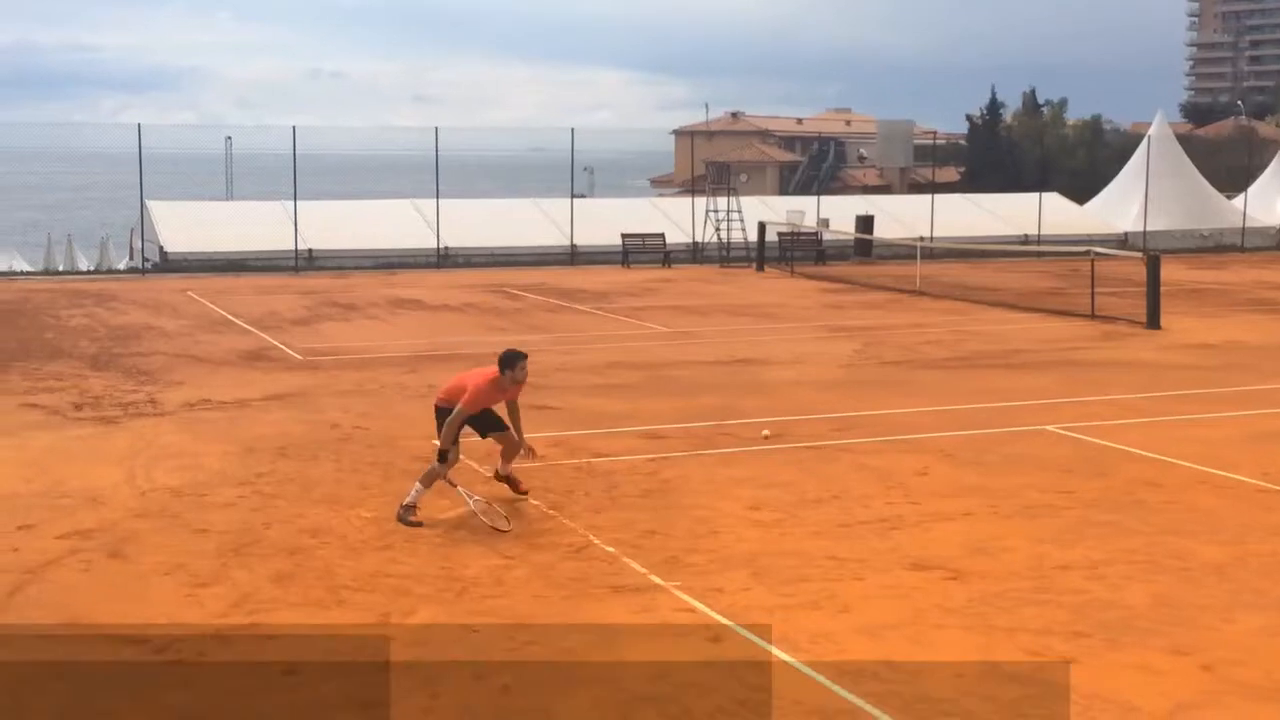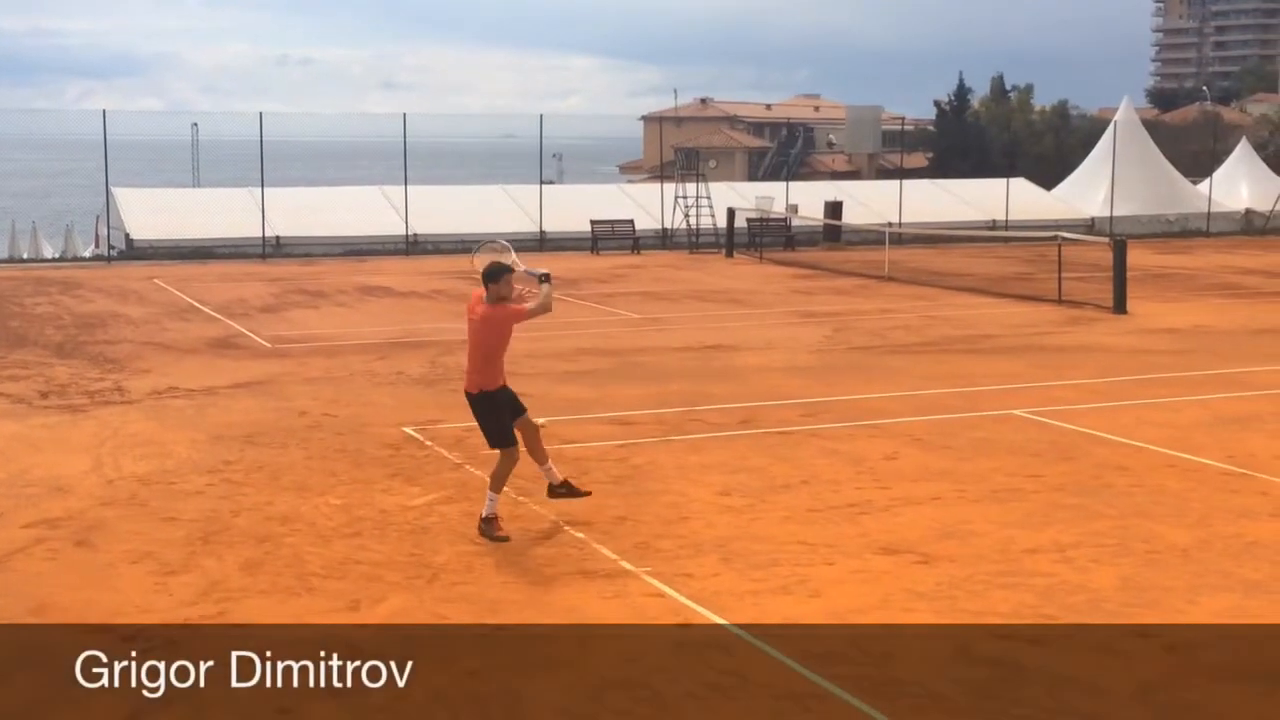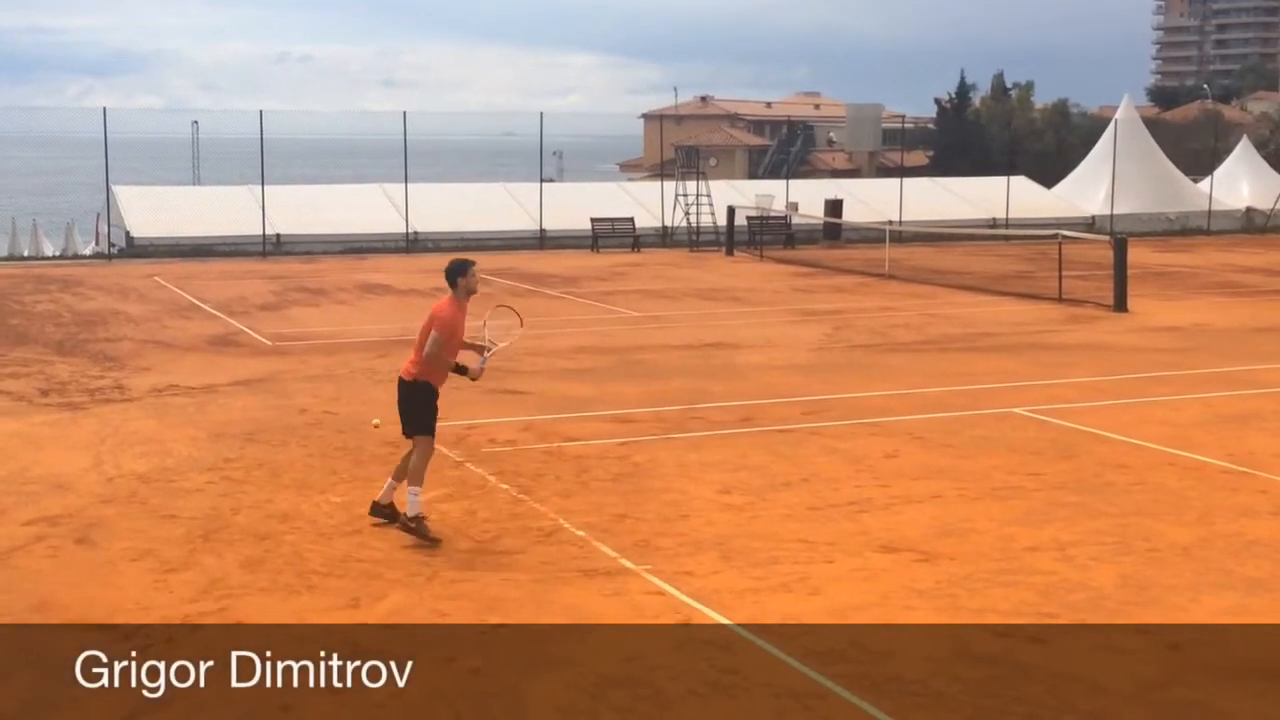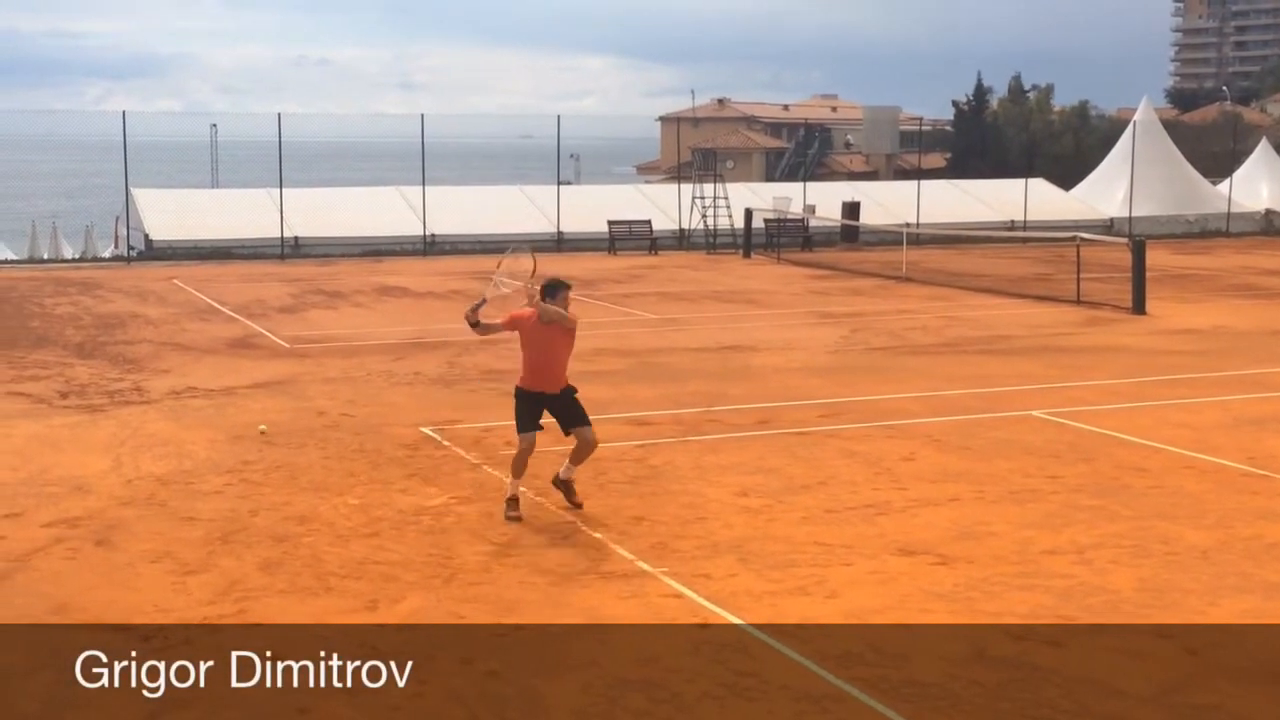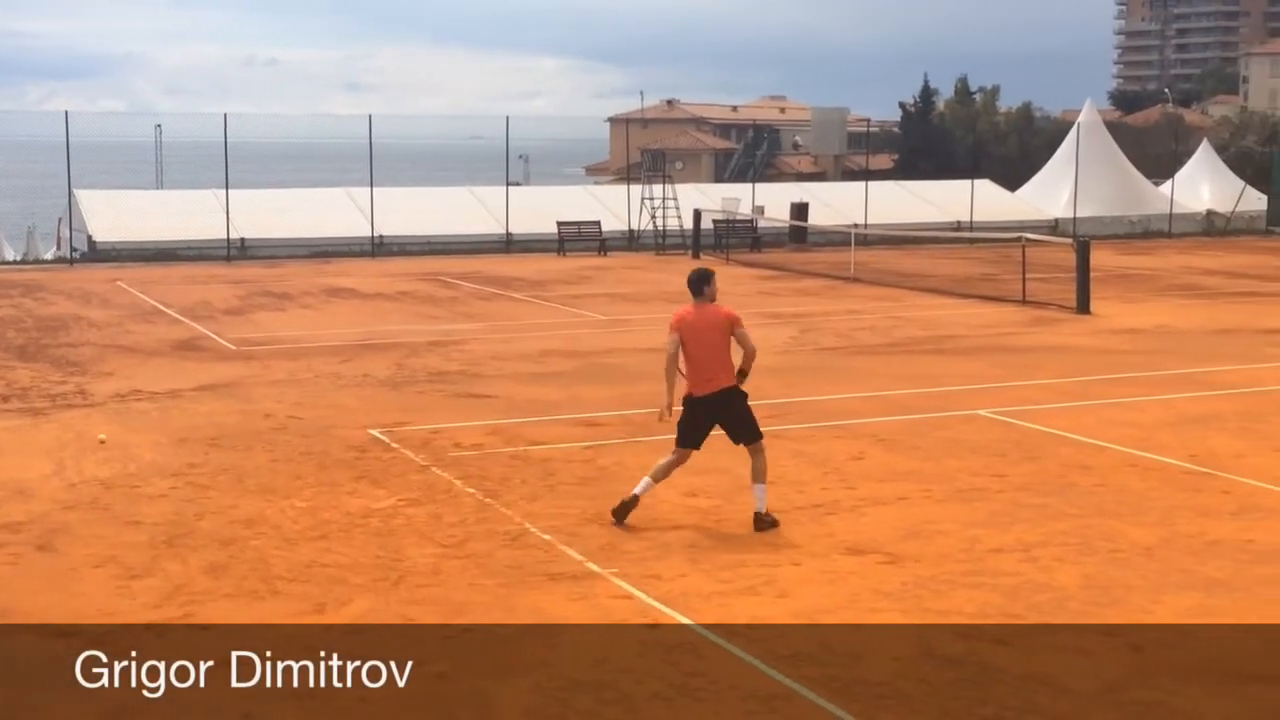
dt=1s
person 1, frame 1
left shoulder: (517, 383)
right shoulder: (482, 387)
left elbow: (512, 407)
right elbow: (452, 422)
left wrist: (522, 440)
right wrist: (442, 459)
left hip: (478, 408)
right hip: (449, 405)
left knee: (512, 443)
right knee: (450, 458)
left ankle: (504, 473)
right ankle: (408, 505)
person 1, frame 2
left shoulder: (477, 298)
right shoulder: (502, 316)
right elbow: (544, 305)
left wrist: (512, 298)
right wrist: (545, 281)
left hip: (493, 384)
right hip: (483, 392)
left knee: (530, 429)
right knee: (510, 454)
left ankle: (556, 483)
right ankle: (488, 518)
person 1, frame 3
left shoulder: (456, 306)
right shoulder: (449, 311)
right elbow: (430, 354)
left wrist: (475, 346)
right wrist: (465, 371)
left hip: (423, 382)
right hip: (417, 382)
left knee: (420, 447)
right knee: (424, 447)
left ankle: (383, 503)
right ankle: (412, 516)
person 1, frame 4
left shoulder: (568, 322)
right shoulder: (522, 318)
left elbow: (564, 318)
right elbow: (484, 331)
left wrist: (539, 304)
right wrist: (474, 320)
left hip: (560, 391)
right hip: (528, 392)
left knee: (589, 441)
right knee: (527, 445)
left ankle: (564, 478)
right ankle: (512, 497)
person 1, frame 5
left shoulder: (680, 318)
right shoulder: (727, 315)
left elbow: (671, 354)
right elbow: (750, 349)
left wrist: (669, 395)
right wrist: (742, 374)
left hip: (697, 397)
right hip: (728, 393)
left knee: (678, 456)
right knee: (756, 450)
left ankle: (633, 498)
right ankle: (761, 513)
